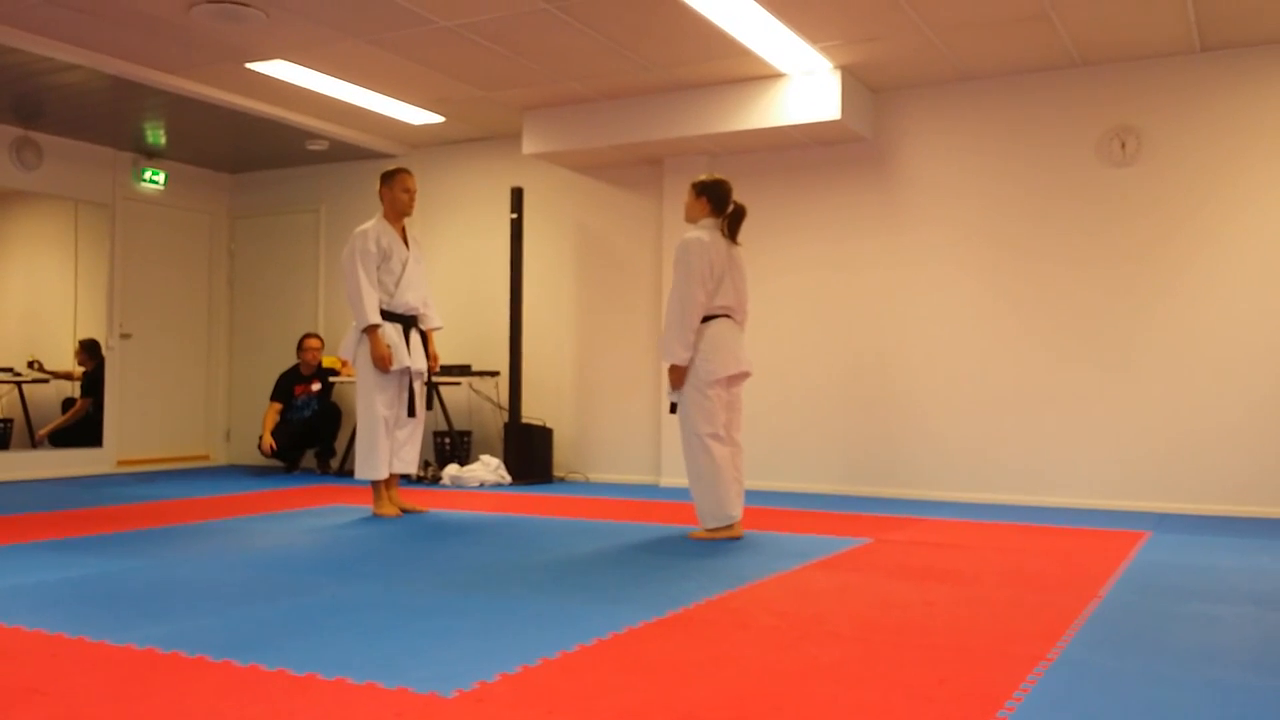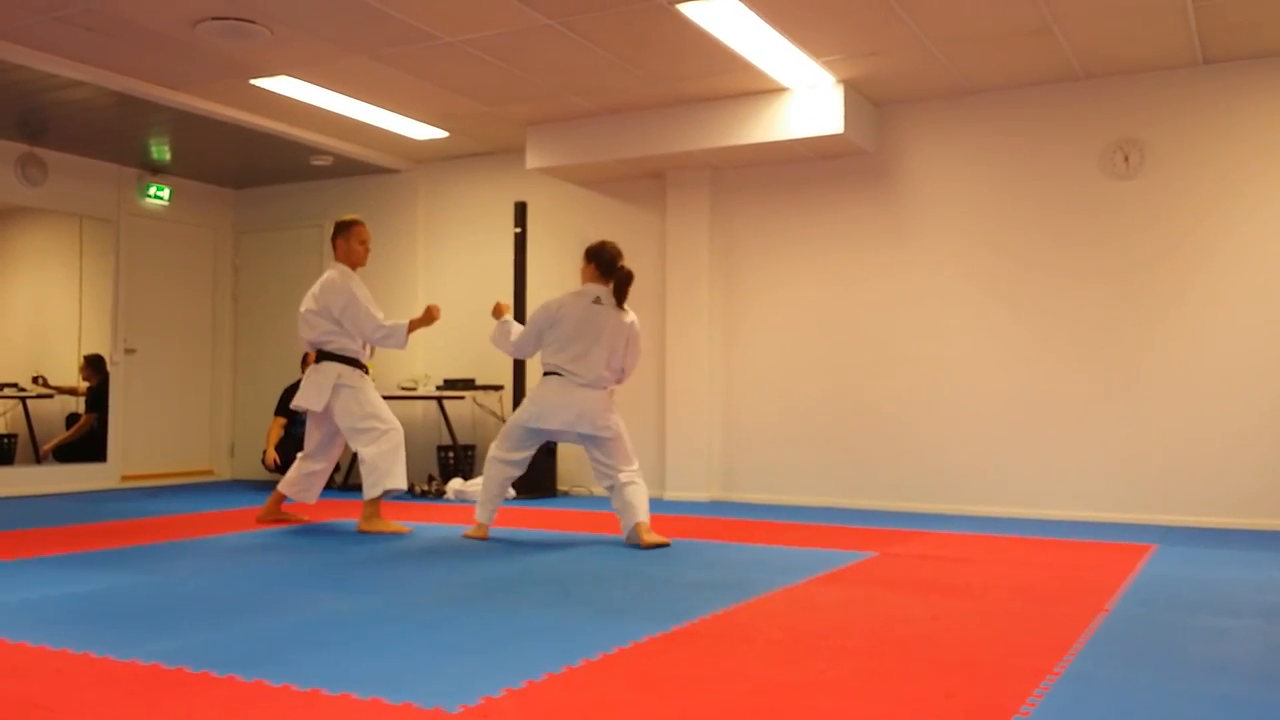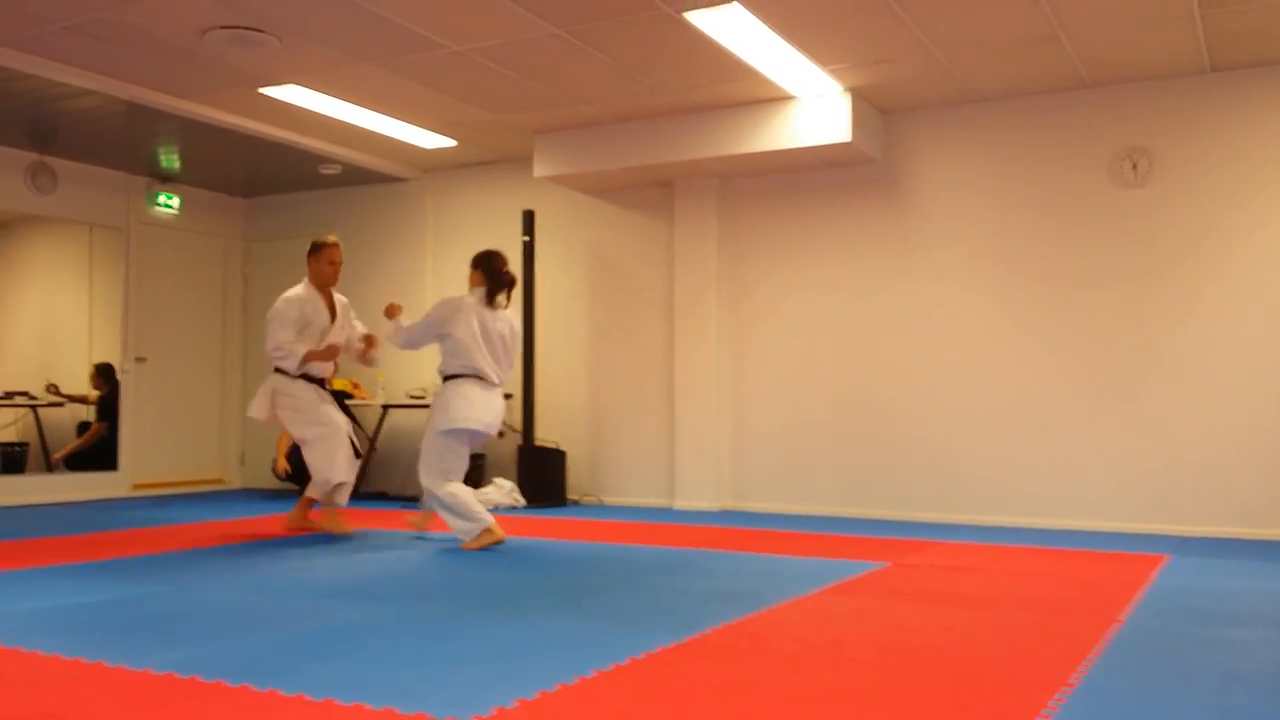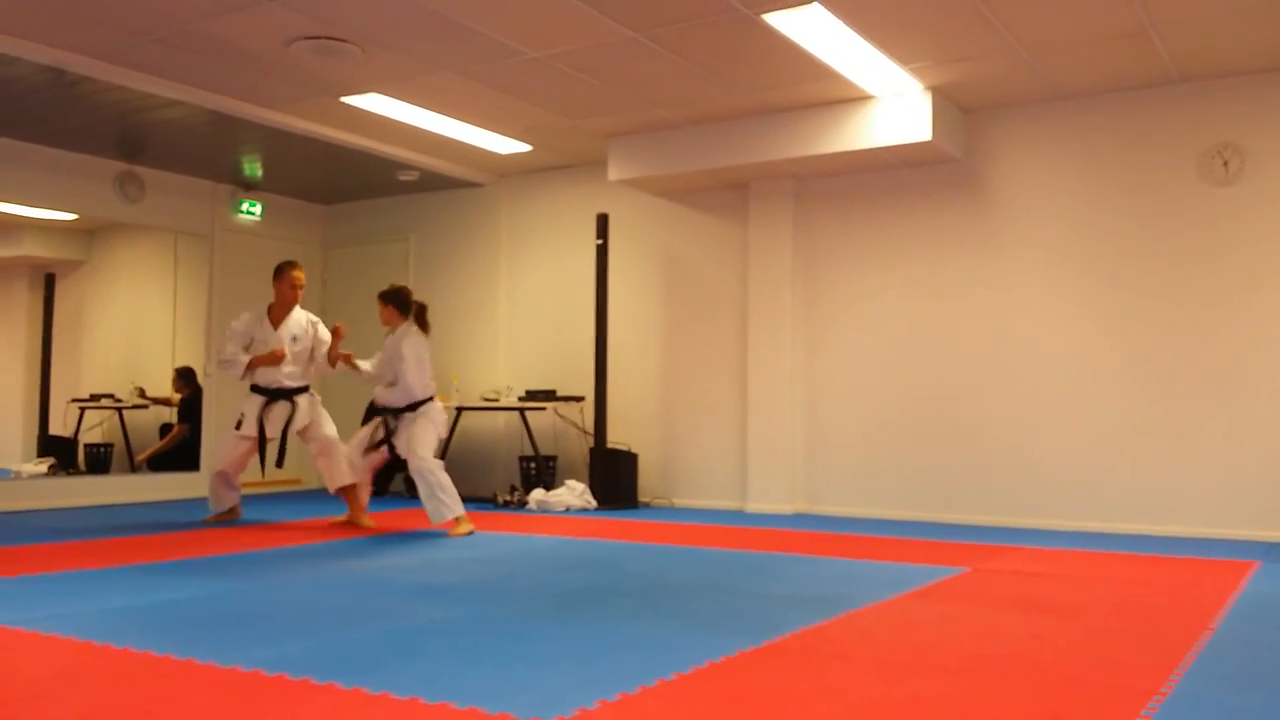
dt=1s
person 1, frame 1
left shoulder: (412, 243)
right shoulder: (367, 237)
right elbow: (362, 292)
left wrist: (429, 342)
right wrist: (376, 339)
left hip: (410, 336)
right hip: (382, 335)
left knee: (410, 415)
right knee: (379, 414)
left ankle: (393, 492)
right ankle: (379, 496)
person 1, frame 2
left shoulder: (329, 283)
right shoulder: (343, 283)
right elbow: (374, 329)
right wrist: (420, 322)
left hip: (329, 375)
right hip: (341, 376)
left knee: (320, 449)
right knee: (384, 433)
left ankle: (272, 507)
right ankle: (371, 516)
person 1, frame 3
left shoulder: (341, 305)
right shoulder: (294, 301)
left elbow: (355, 340)
right elbow: (277, 347)
left wrist: (367, 344)
right wrist: (318, 353)
left hip: (317, 390)
right hip: (290, 388)
left knee: (342, 448)
right knee: (333, 439)
left ankle: (301, 513)
right ankle: (331, 510)
person 1, frame 4
left shoulder: (311, 323)
right shoulder: (247, 322)
left elbow: (329, 365)
right elbow: (228, 360)
left wrist: (335, 343)
right wrist: (260, 360)
left hip: (301, 401)
right hip: (263, 403)
left knee: (330, 444)
right knee: (228, 462)
left ankle: (356, 509)
right ankle: (229, 508)
person 2, frame 1
left shoulder: (694, 242)
right shoulder: (729, 246)
left elbow: (687, 303)
left wrist: (676, 356)
left hip: (703, 345)
right hip: (728, 345)
left knee: (704, 436)
right knee: (725, 437)
left ankle: (723, 519)
right ankle: (729, 518)
person 2, frame 2
left shoulder: (559, 305)
right shoulder: (627, 318)
left elbow: (521, 347)
right elbow: (624, 370)
left wrist: (504, 319)
left hip: (550, 398)
right hip: (595, 405)
left knee: (503, 456)
right knee: (623, 472)
left ankle: (482, 524)
right ankle: (641, 529)
person 2, frame 3
left shoulder: (454, 306)
right shoulder: (509, 320)
left elbow: (409, 339)
left wrist: (396, 318)
left hip: (459, 397)
right hip: (489, 400)
left knee: (438, 479)
right knee: (439, 460)
left ankle: (485, 529)
right ankle: (430, 512)
person 2, frame 4
left shoulder: (407, 342)
right shoulder: (392, 338)
left elbow: (409, 390)
right elbow: (379, 372)
left wrist: (378, 394)
right wrist: (355, 364)
left hip: (420, 414)
right hip: (396, 415)
left knee: (422, 463)
right knee: (357, 453)
left ankle: (462, 520)
